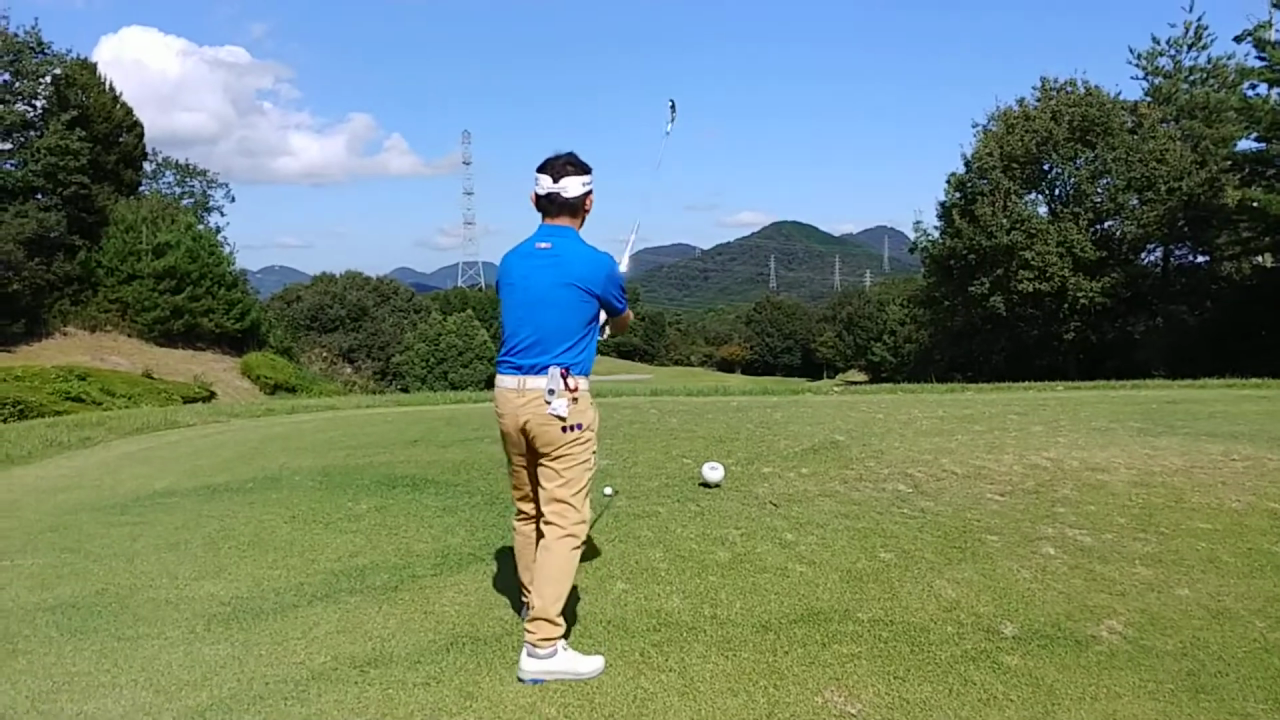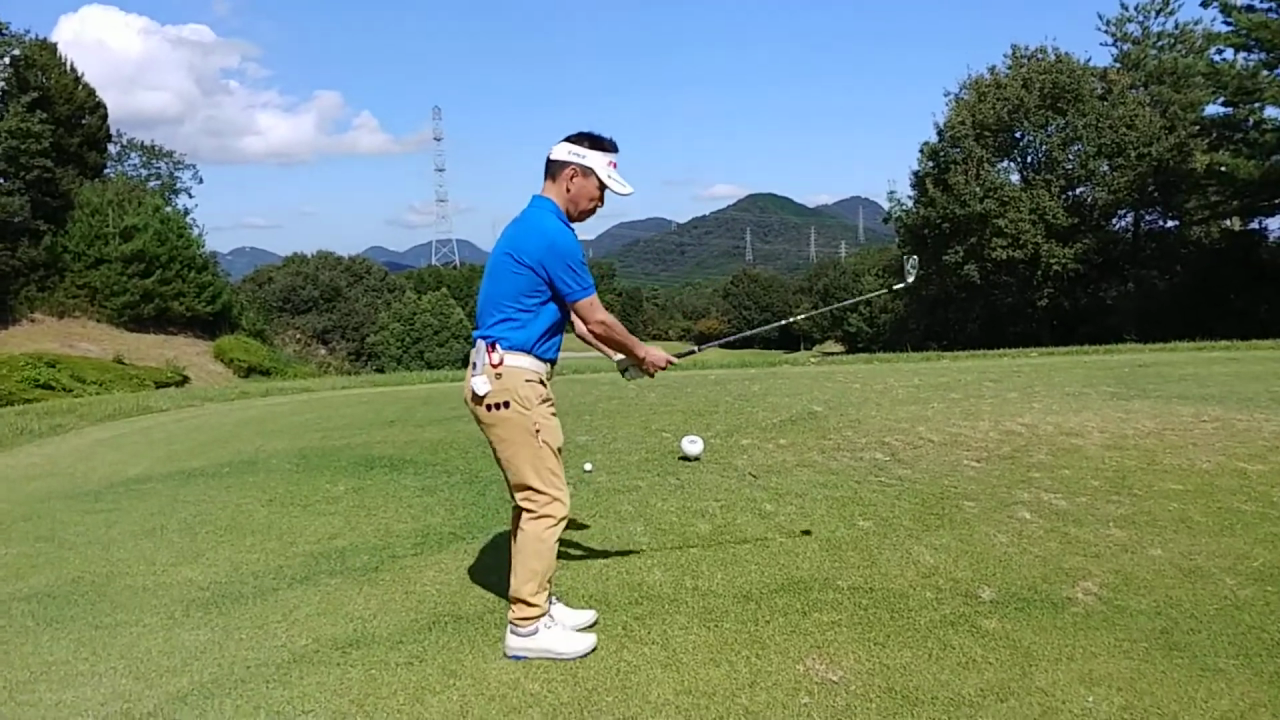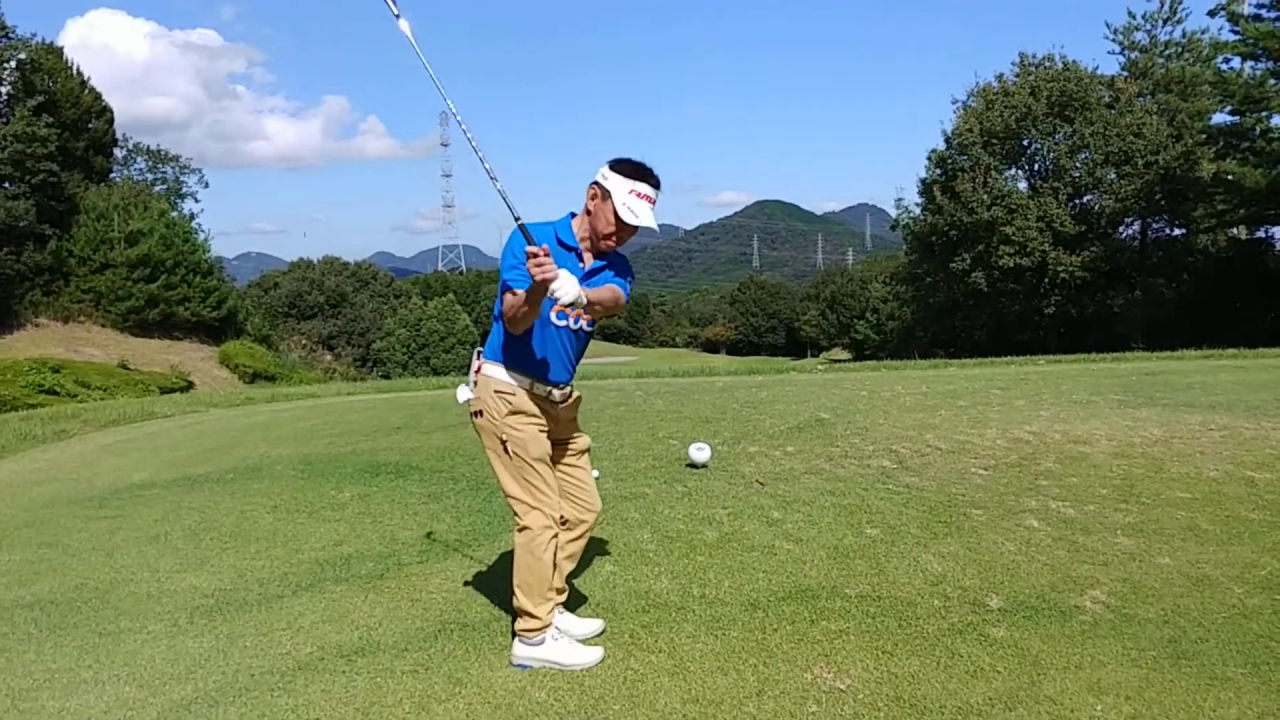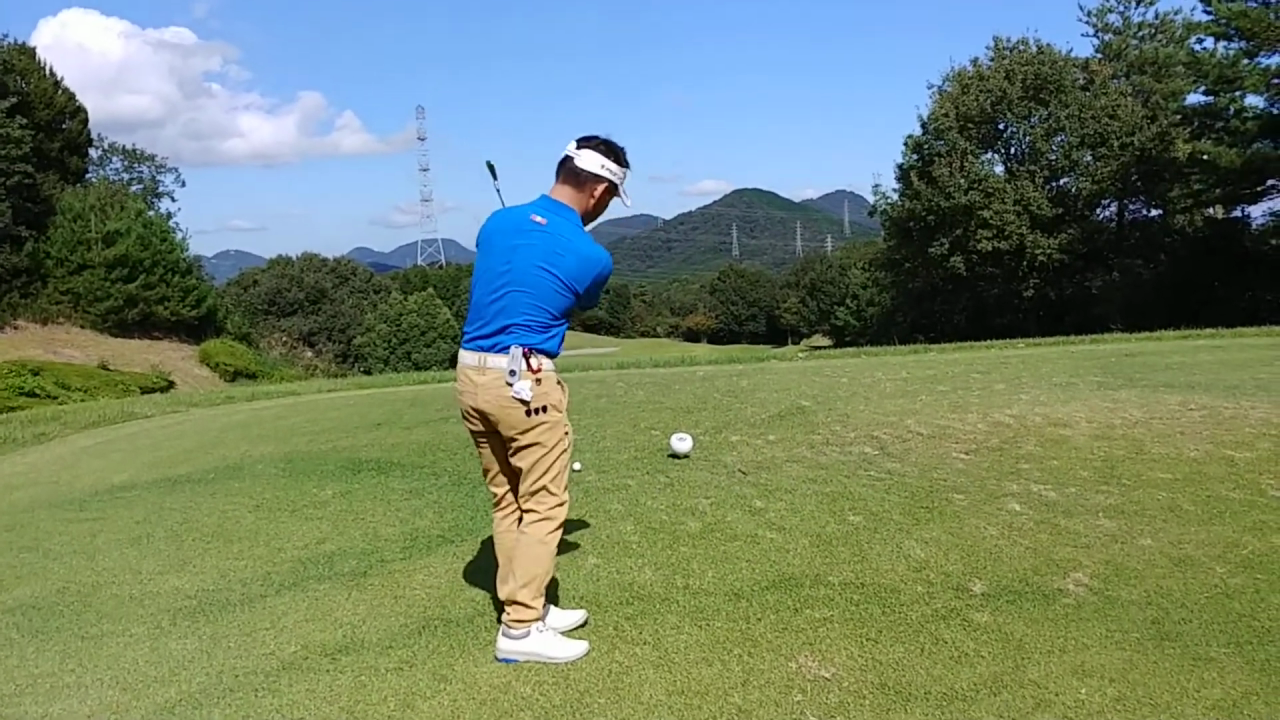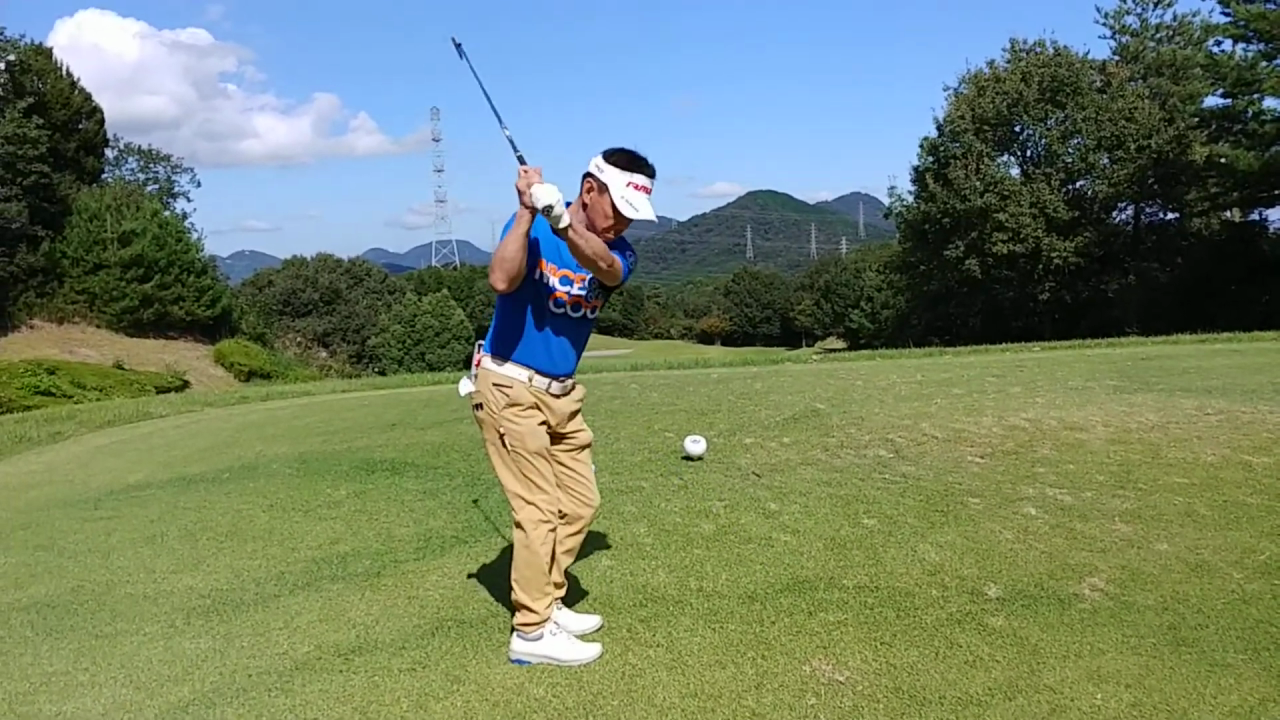
dt=1s
person 1, frame 1
left shoulder: (511, 261)
right shoulder: (596, 264)
right elbow: (622, 323)
right wrist: (604, 316)
left hip: (509, 396)
right hip: (562, 400)
left knee: (527, 511)
right knee: (565, 522)
left ankle: (537, 605)
right ankle: (542, 646)
person 1, frame 2
left shoulder: (532, 225)
right shoulder: (552, 236)
left elbow: (571, 315)
right elbow: (596, 320)
left wrist: (619, 353)
right wrist: (642, 354)
left hip: (503, 377)
right hip: (514, 381)
left knee: (532, 501)
right knee: (545, 502)
left ankle: (539, 604)
right ankle: (527, 627)
person 1, frame 3
left shoulder: (616, 267)
right shoulder: (531, 240)
left elbow: (609, 302)
right elbow: (513, 318)
left wrist: (572, 292)
right wrist: (540, 291)
left hip: (559, 398)
right hip: (508, 392)
left knee: (581, 508)
right knee: (539, 515)
left ankle: (549, 610)
right ankle: (533, 637)
person 1, frame 4
left shoulder: (499, 222)
right shoulder: (592, 258)
left hip: (473, 375)
right hip: (525, 381)
left knee: (508, 500)
right knee: (544, 505)
left ankle: (525, 606)
right ankle: (520, 631)
person 1, frame 5
left shoulder: (619, 254)
right shoulder: (528, 228)
left elbow: (603, 267)
right elbow: (501, 280)
left wrist: (559, 219)
right wrist: (528, 213)
left hip: (563, 392)
right hip: (510, 386)
left knee: (580, 503)
right knee: (538, 510)
left ankle: (546, 605)
right ankle: (531, 632)
